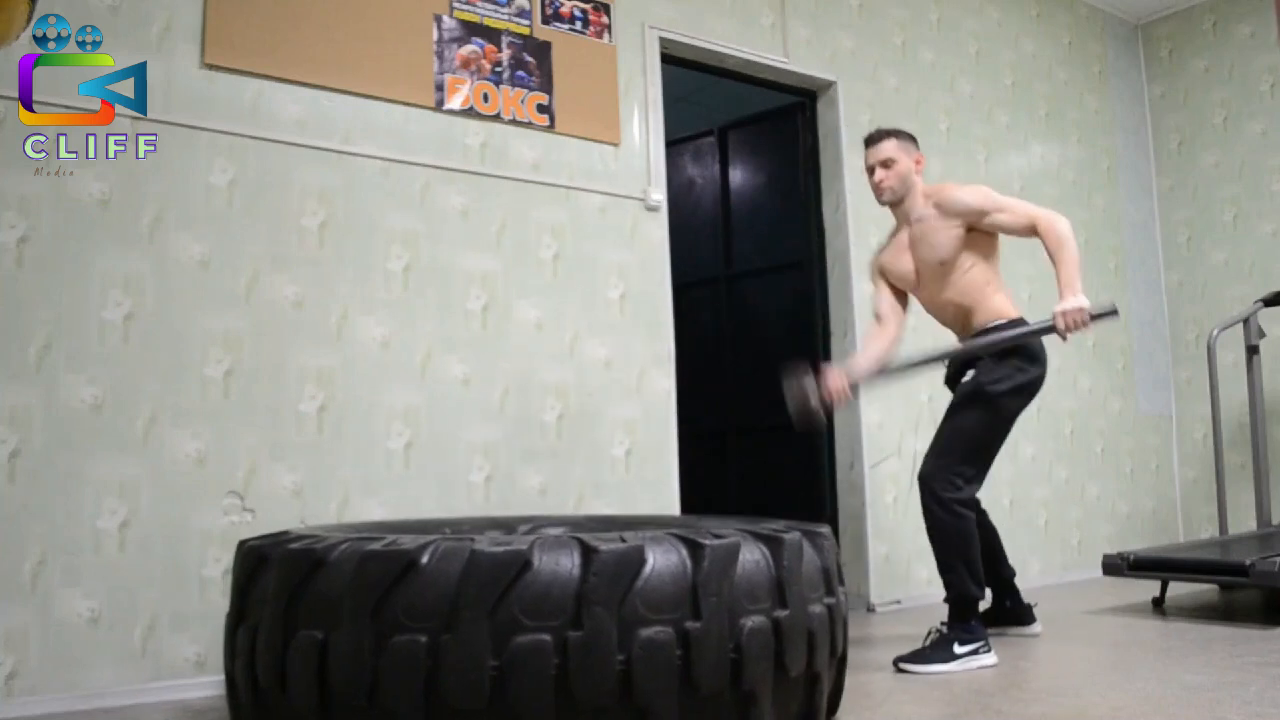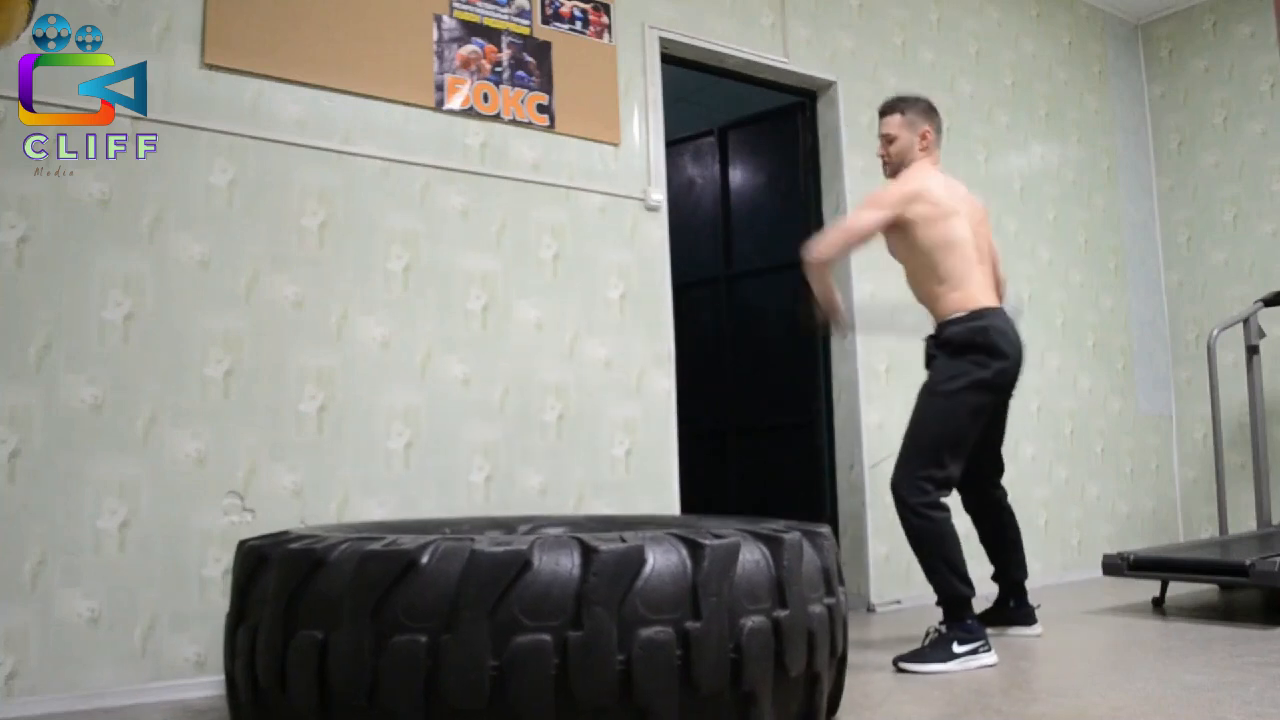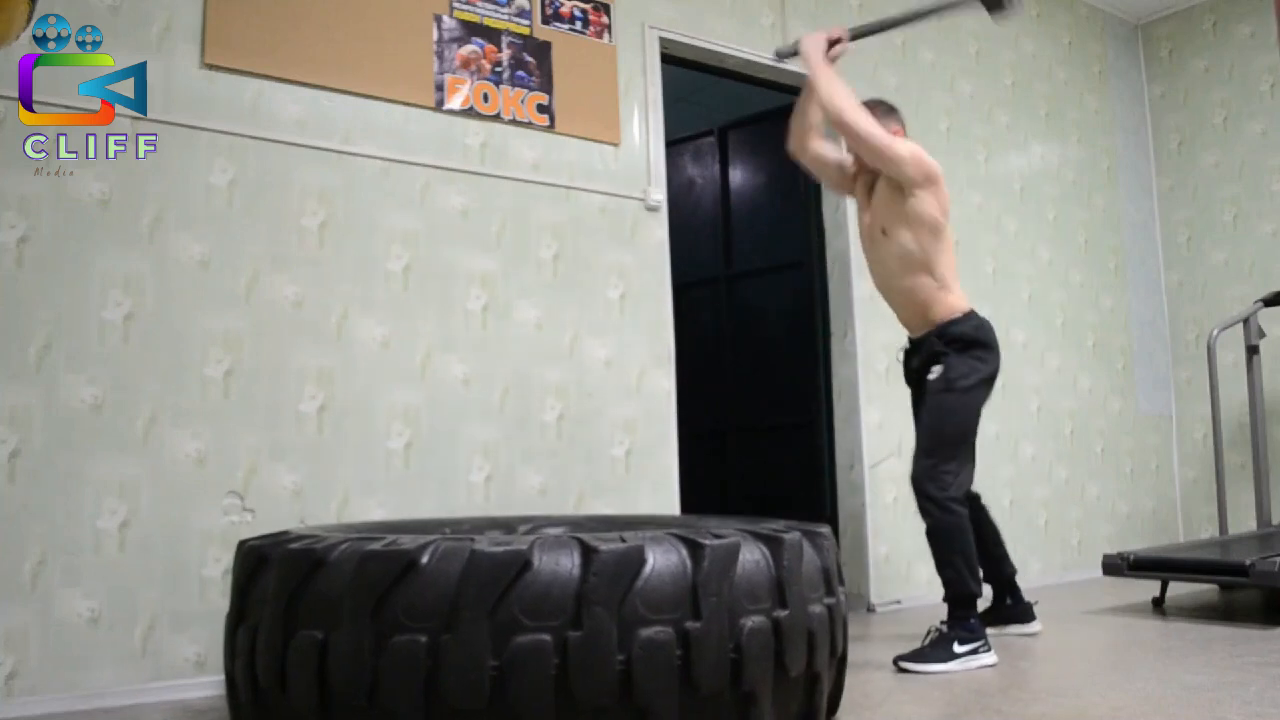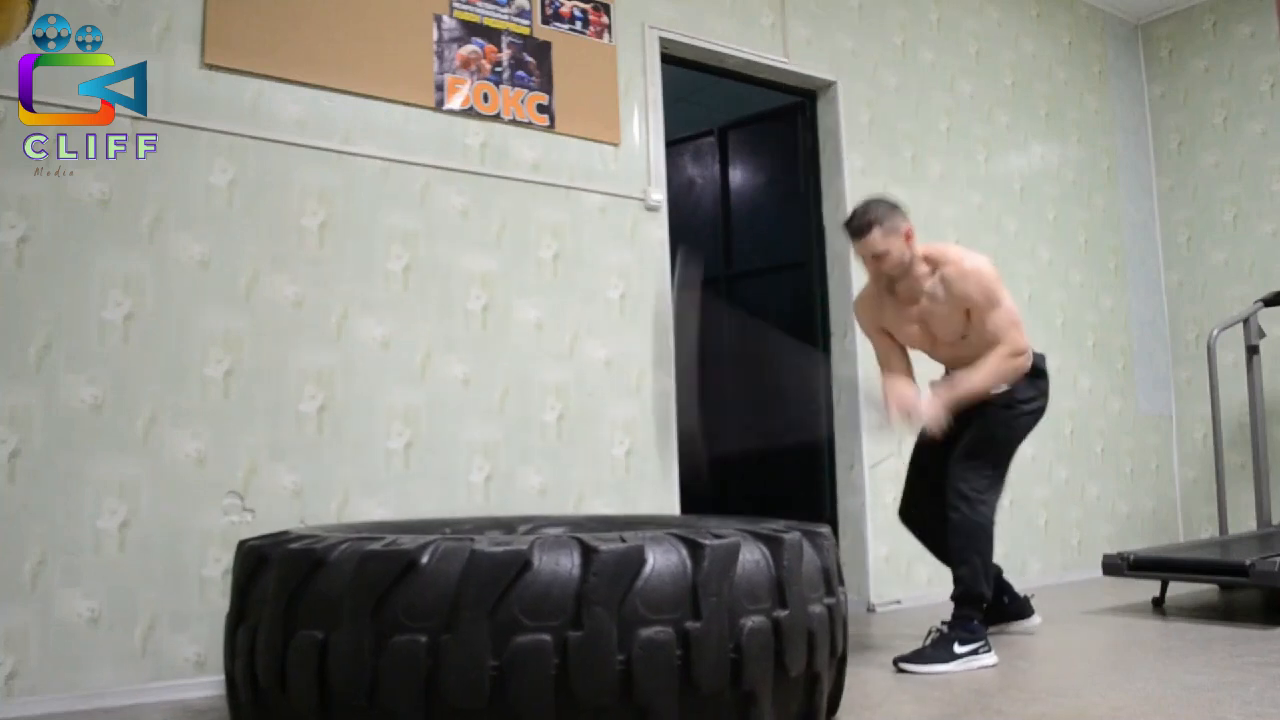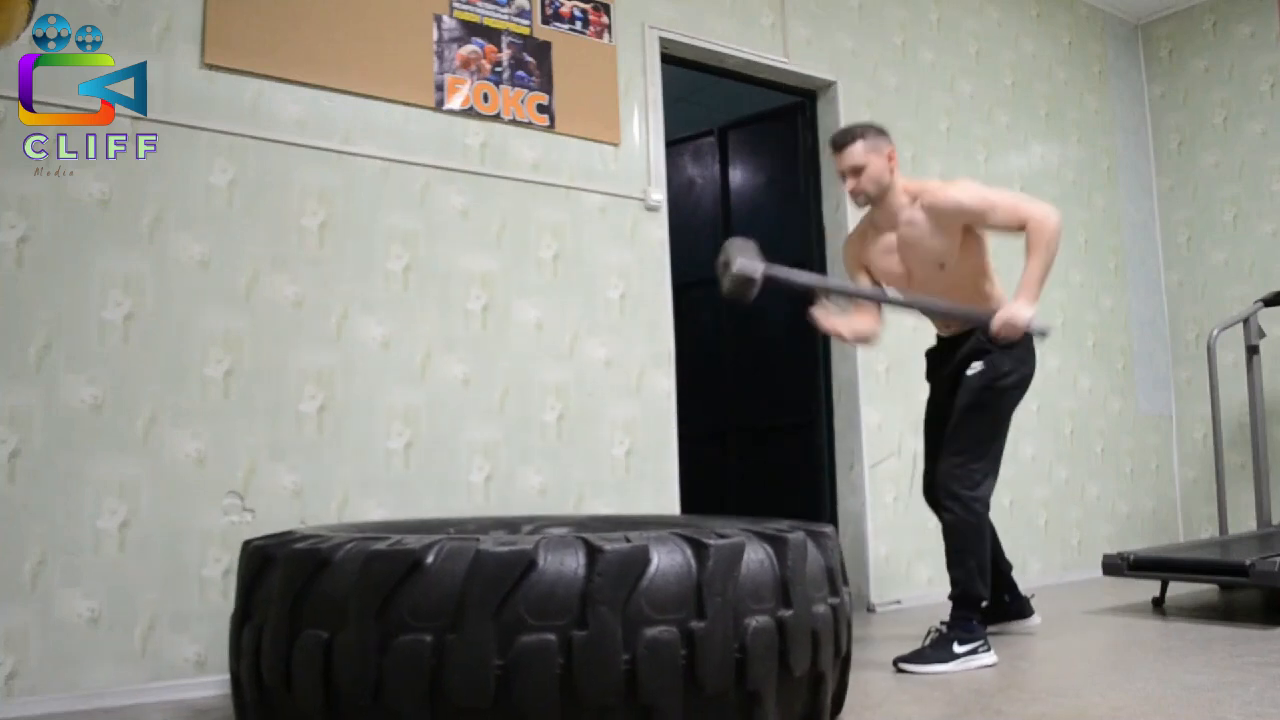
dt=0.4s
person 1, frame 1
left shoulder: (956, 203)
right shoulder: (887, 259)
left elbow: (1051, 222)
right elbow: (886, 332)
left wrist: (1071, 292)
right wrist: (848, 374)
left hip: (1010, 354)
right hip: (979, 363)
left knee: (940, 482)
right knee: (952, 487)
left ankle: (968, 634)
right ankle: (1010, 606)
person 1, frame 2
left shoulder: (907, 190)
right shoulder: (963, 198)
left elbow: (819, 252)
left wrist: (829, 299)
left hip: (969, 345)
right hip: (995, 339)
left knee: (915, 485)
right knee: (979, 479)
left ankle: (964, 632)
right ankle: (1014, 603)
person 1, frame 3
left shoulder: (913, 170)
right shoulder: (866, 184)
left elbow: (847, 115)
right elbow: (801, 144)
left wrist: (815, 58)
right wrist: (818, 74)
left hip: (959, 346)
right hip: (932, 352)
left knee: (937, 485)
right knee: (951, 487)
left ankle: (967, 633)
right ankle: (1010, 604)
person 1, frame 4
left shoulder: (966, 272)
right shoulder: (871, 304)
left elbow: (1014, 348)
right elbow: (895, 380)
left wrist: (944, 398)
right wrist: (905, 400)
left hip: (1016, 382)
right hip: (959, 393)
left knee: (968, 484)
right knee: (920, 508)
left ankle: (968, 633)
right ankle: (1006, 602)
person 1, frame 5
left shoulder: (945, 201)
right shoulder: (858, 246)
left elbow: (1044, 218)
right elbow: (867, 320)
left wrist: (1024, 300)
right wrist: (841, 325)
left hip: (998, 346)
right hip: (950, 354)
left knee: (960, 481)
right knee: (943, 486)
left ankle: (968, 633)
right ankle: (1007, 599)
